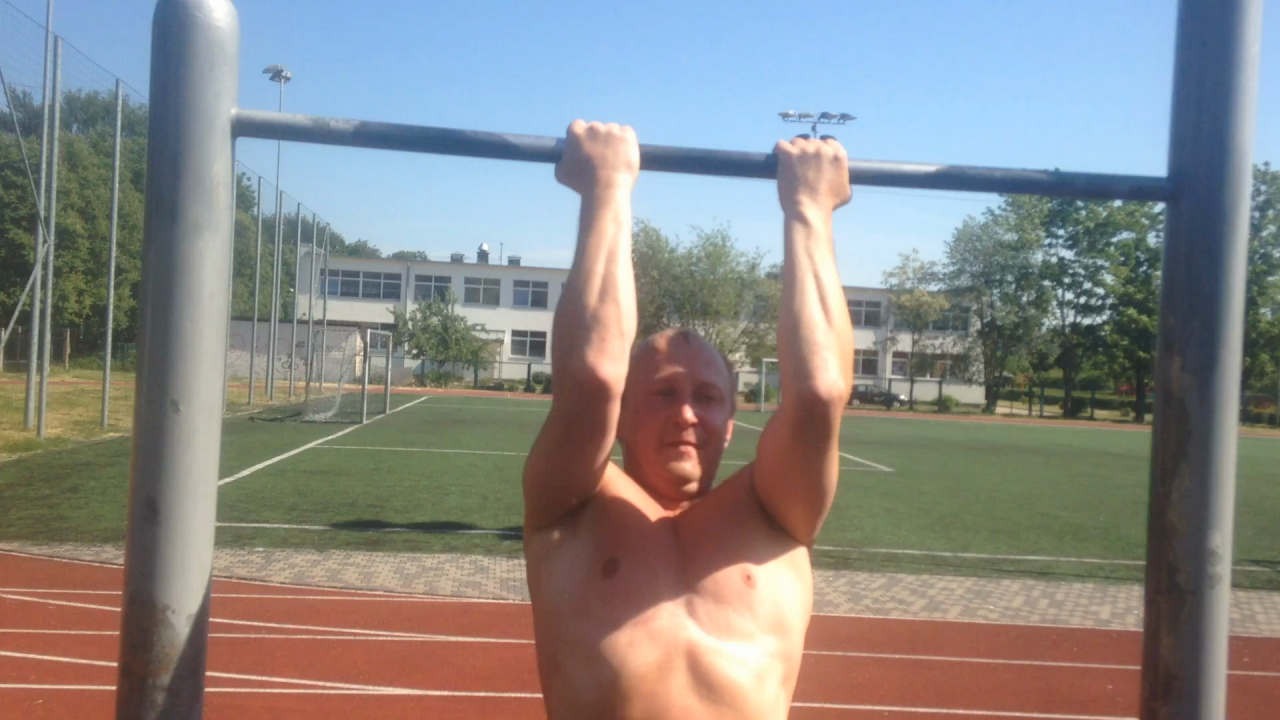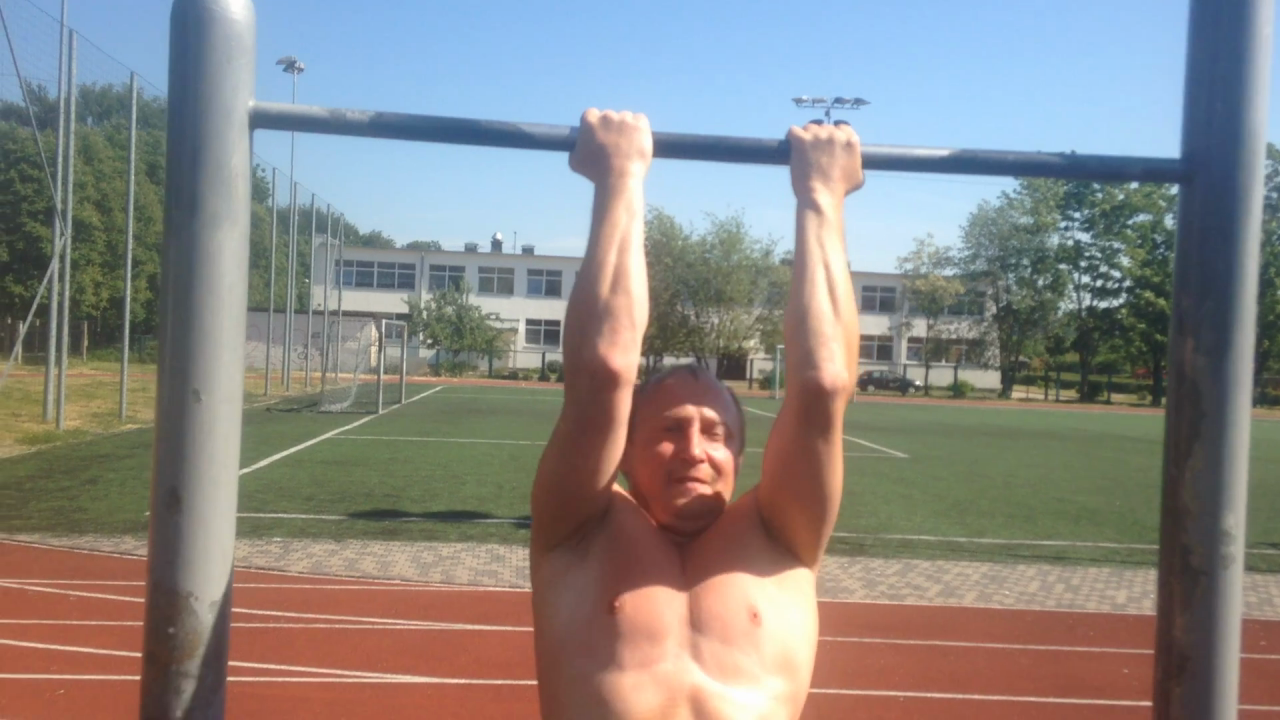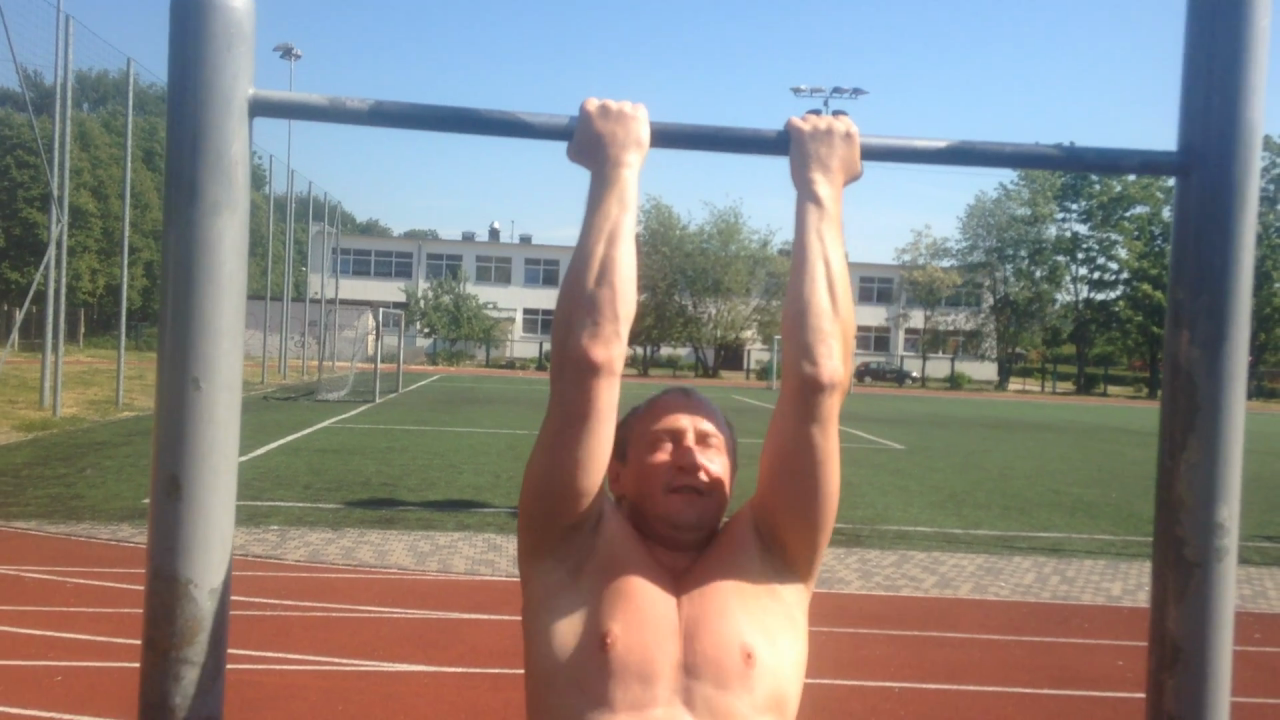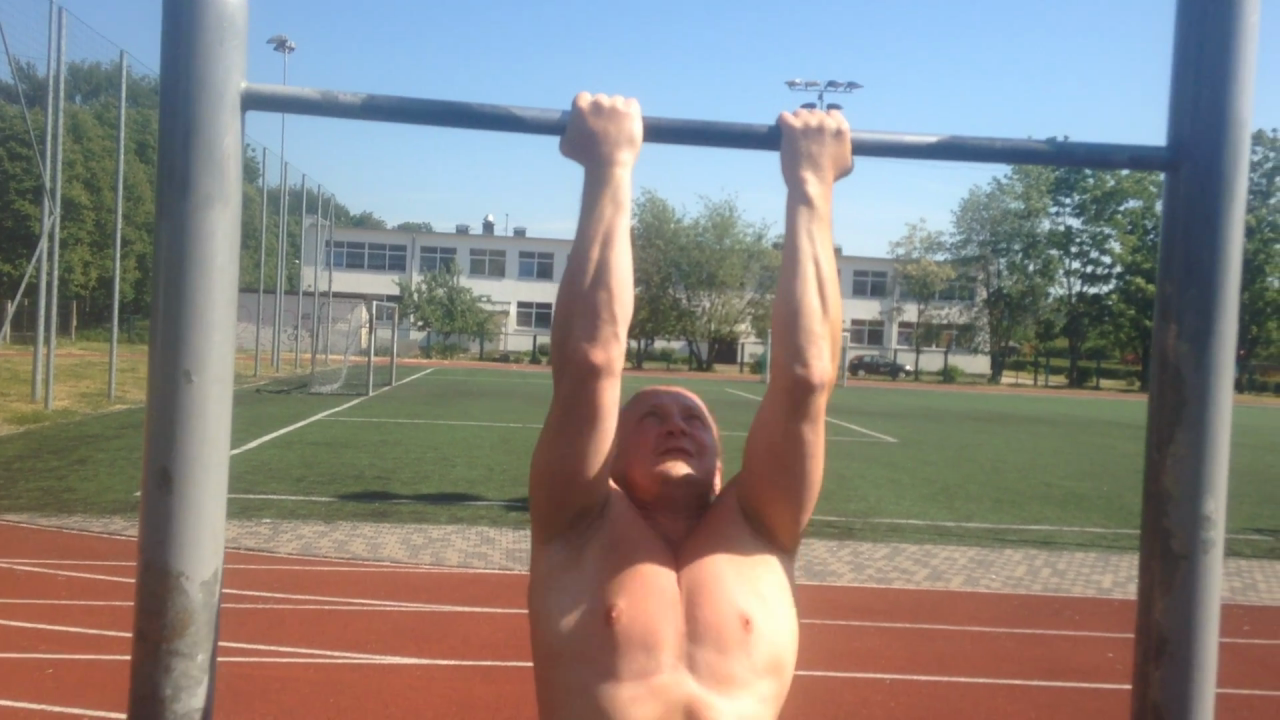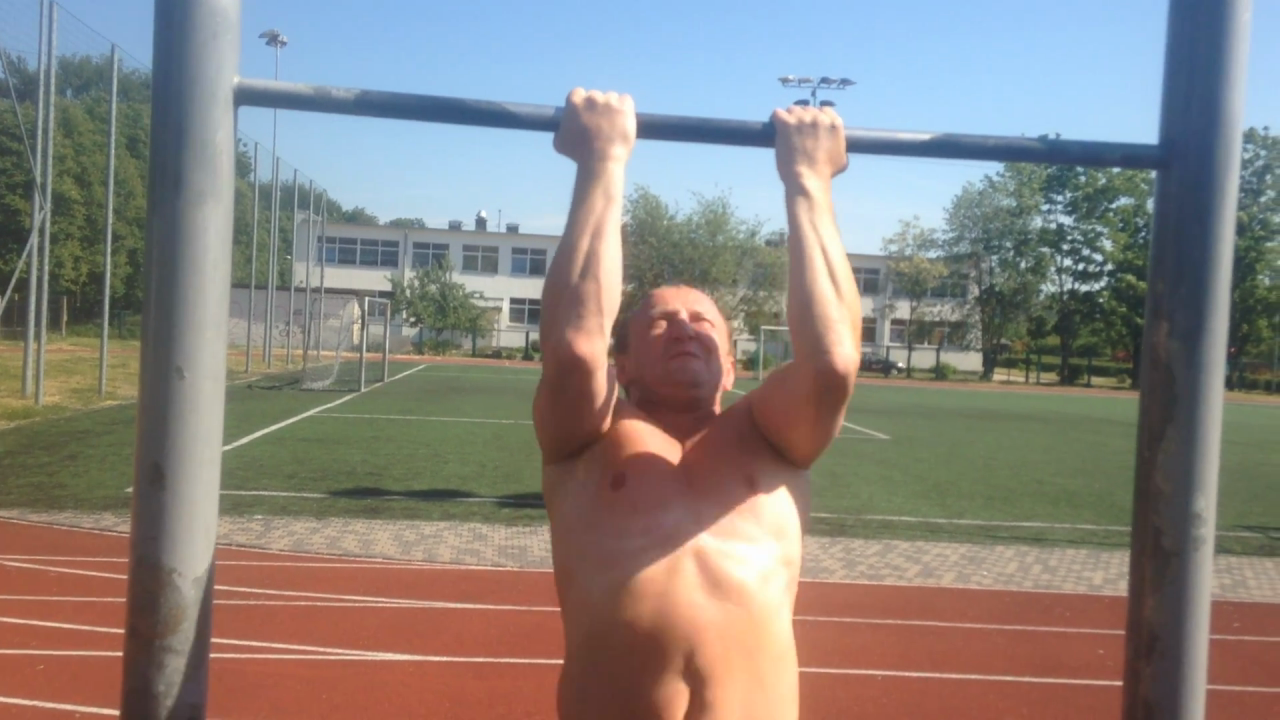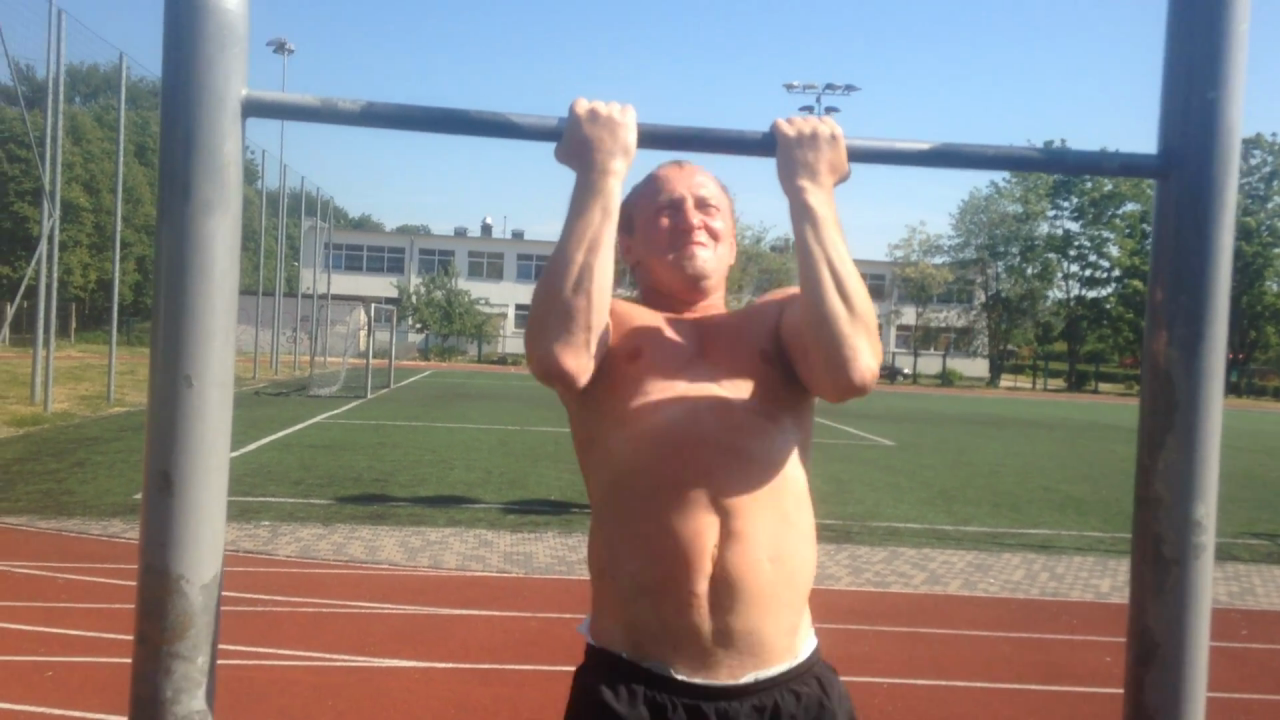
dt=0.3s
person 1, frame 1
left shoulder: (771, 522)
right shoulder: (577, 513)
left elbow: (822, 389)
right elbow: (591, 376)
left wrist: (808, 207)
right wrist: (606, 189)
person 1, frame 2
left shoulder: (774, 549)
right shoulder: (582, 541)
left elbow: (823, 381)
right elbow: (603, 370)
left wrist: (820, 195)
right wrist: (622, 178)
person 1, frame 3
left shoulder: (768, 567)
right shoulder: (574, 559)
left elbow: (818, 379)
right elbow: (591, 365)
left wrist: (821, 186)
right wrist: (617, 169)
person 1, frame 4
left shoulder: (753, 545)
right shoulder: (582, 539)
left elbow: (806, 376)
right elbow: (589, 365)
left wrist: (809, 184)
right wrist: (611, 167)
person 1, frame 5
left shoulder: (769, 432)
right shoulder: (586, 436)
left elbow: (834, 358)
right elbow: (575, 345)
left wrist: (807, 180)
right wrist: (604, 162)
person 1, frame 6
left shoulder: (778, 321)
right shoulder: (612, 332)
left elbow: (853, 367)
right elbow: (560, 355)
left wrist: (810, 190)
right wrist: (602, 172)
